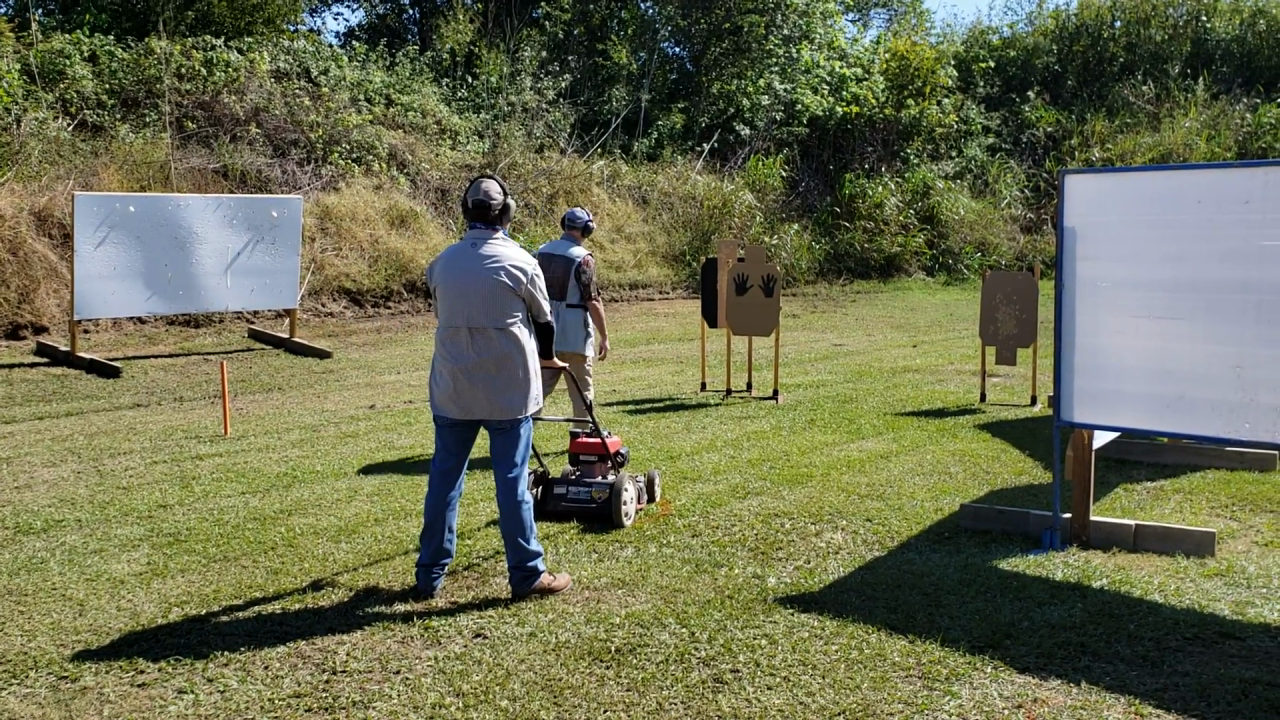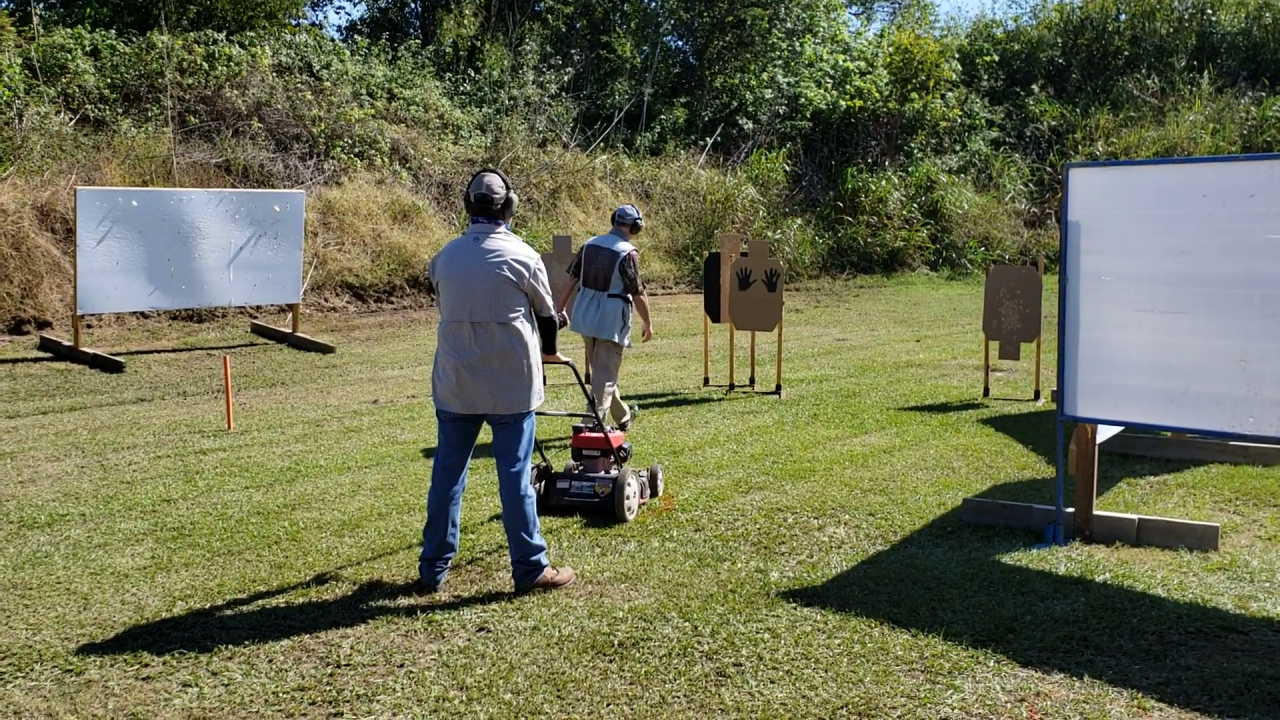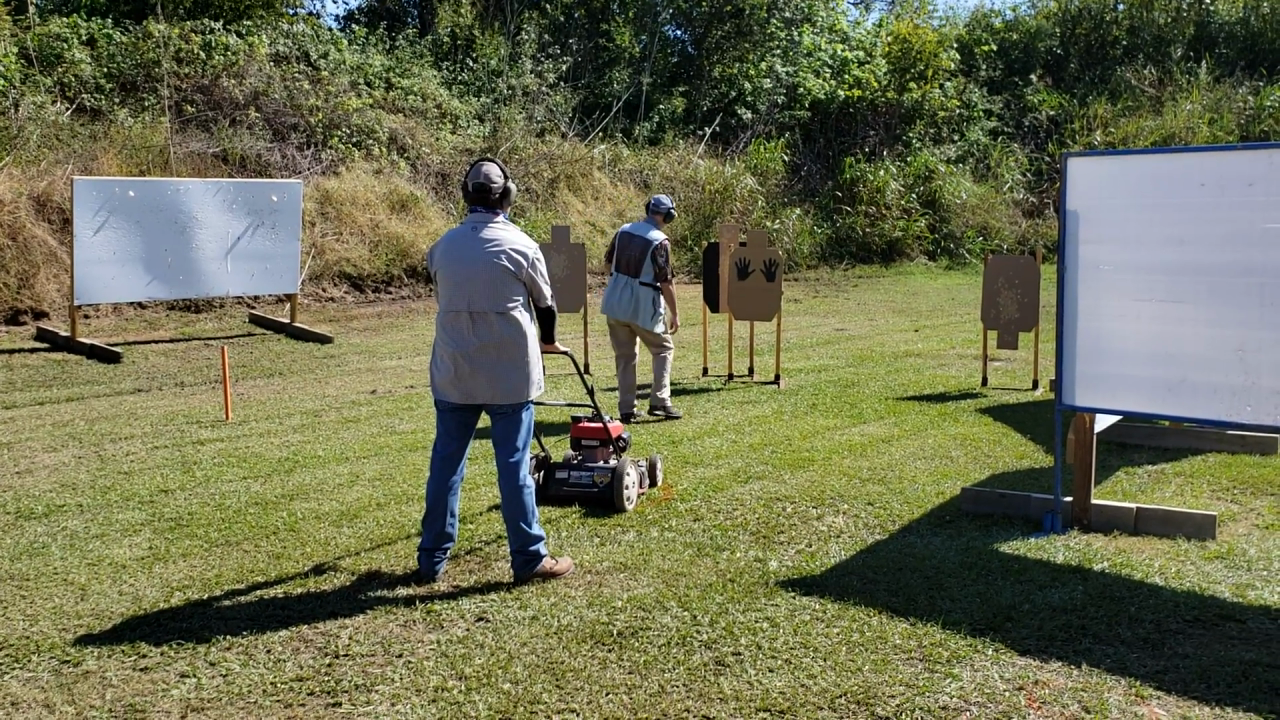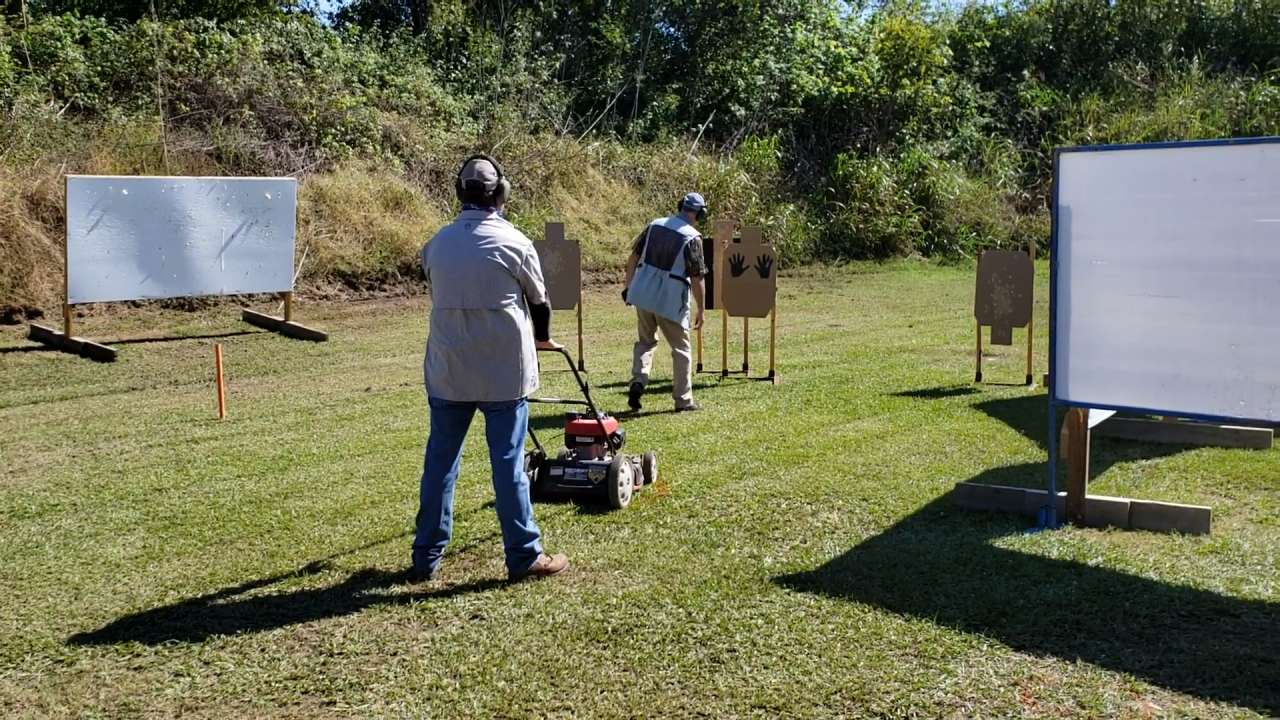
dt=0.4s
person 1, frame 1
left shoulder: (441, 262)
right shoulder: (519, 262)
right elbow: (543, 319)
right wrist: (547, 358)
left hip: (452, 389)
right hip: (508, 389)
left knee: (444, 479)
right knee: (511, 482)
left ankle: (429, 575)
right ankle: (527, 575)
person 1, frame 2
left shoulder: (444, 257)
right shoulder: (522, 256)
right elbow: (546, 314)
right wrist: (549, 352)
left hip: (455, 383)
right hip: (510, 384)
left knee: (447, 473)
right knee: (515, 476)
left ankle: (433, 568)
right ankle: (530, 569)
person 1, frame 3
left shoulder: (442, 247)
right shoulder: (521, 246)
right elbow: (544, 302)
right wrist: (547, 341)
left hip: (453, 373)
right hip: (508, 374)
left knee: (445, 463)
right knee: (513, 466)
left ankle: (431, 559)
right ankle: (529, 559)
person 1, frame 4
left shoulder: (436, 244)
right shoulder: (514, 243)
right elbow: (538, 300)
right wrist: (542, 339)
left hip: (448, 370)
right hip: (503, 371)
left knee: (440, 461)
right knee: (508, 463)
left ankle: (426, 556)
right ankle: (524, 556)
person 2, frame 1
left shoulder: (542, 252)
right shoulder: (583, 257)
right elbow: (593, 301)
right wrist: (604, 336)
right hip: (574, 331)
left knee: (542, 383)
right knee: (582, 389)
person 2, frame 2
left shoulder: (590, 244)
right shoulder: (628, 252)
left elbow: (572, 280)
right elbow: (637, 293)
left wrist: (560, 309)
right wrist: (647, 323)
left hip: (586, 316)
right hip: (611, 321)
left knee: (602, 372)
right knee: (605, 376)
left ankle: (621, 415)
person 2, frame 3
left shoulder: (624, 230)
right shoulder: (660, 241)
left elbow: (608, 263)
right elbow: (665, 283)
right wrist: (674, 314)
left hip: (616, 303)
right hip: (643, 307)
left knee: (624, 356)
right knee: (663, 349)
left ankle: (627, 408)
right ankle: (660, 401)
person 2, frame 4
left shoulder: (655, 225)
right shoulder: (692, 237)
left elbow: (634, 257)
right elbow: (697, 278)
left wrist: (629, 283)
right wrist: (700, 309)
left hip: (643, 294)
right hip: (671, 299)
left knee: (646, 341)
right knee: (681, 348)
left ankle: (638, 382)
right ankle: (683, 399)
